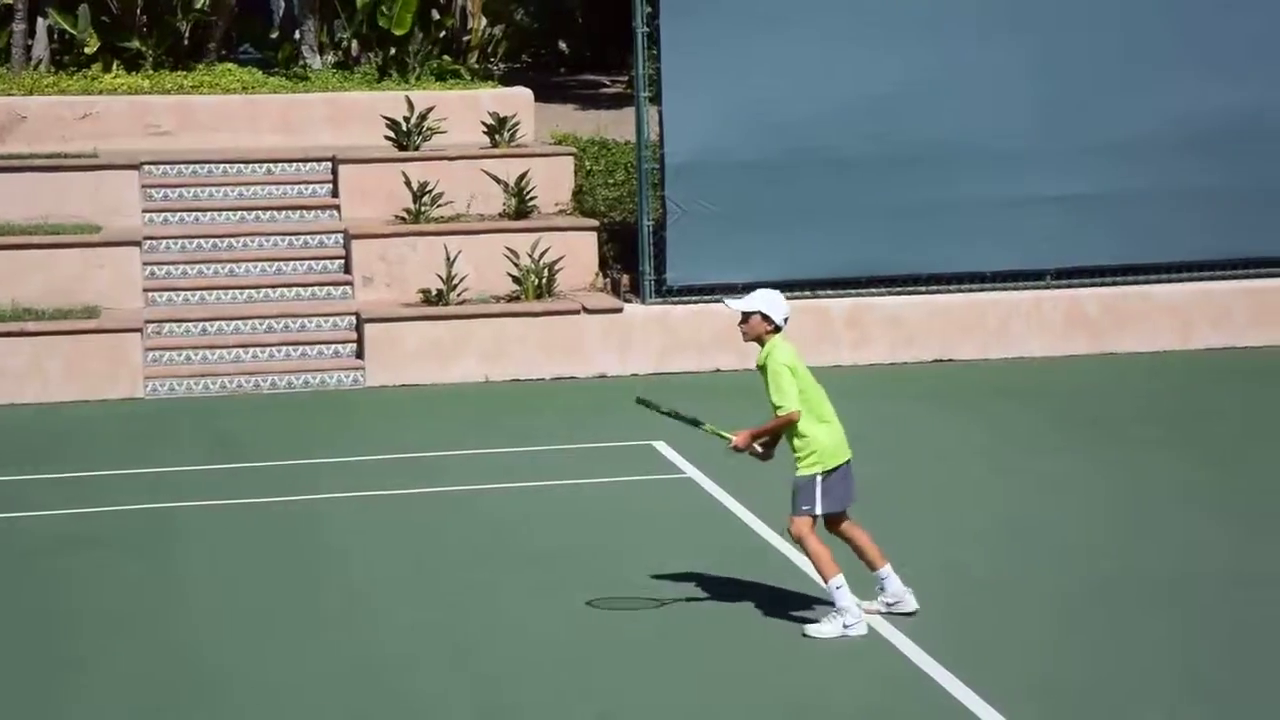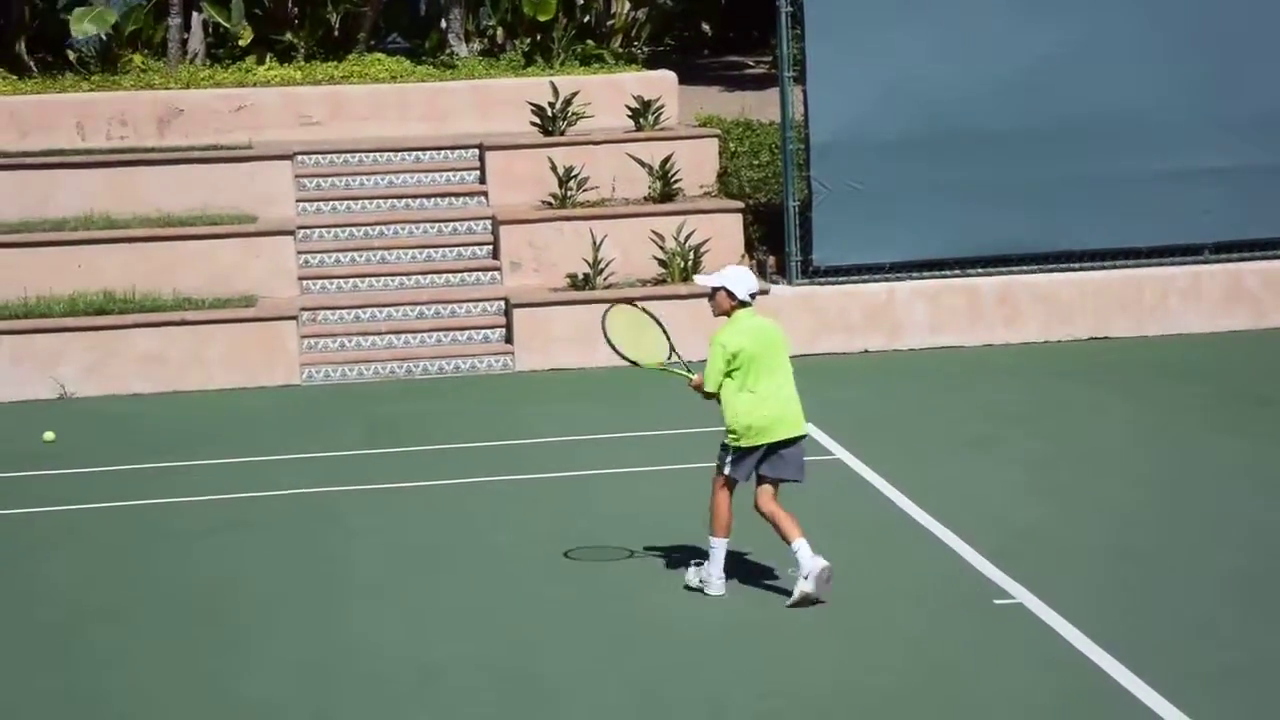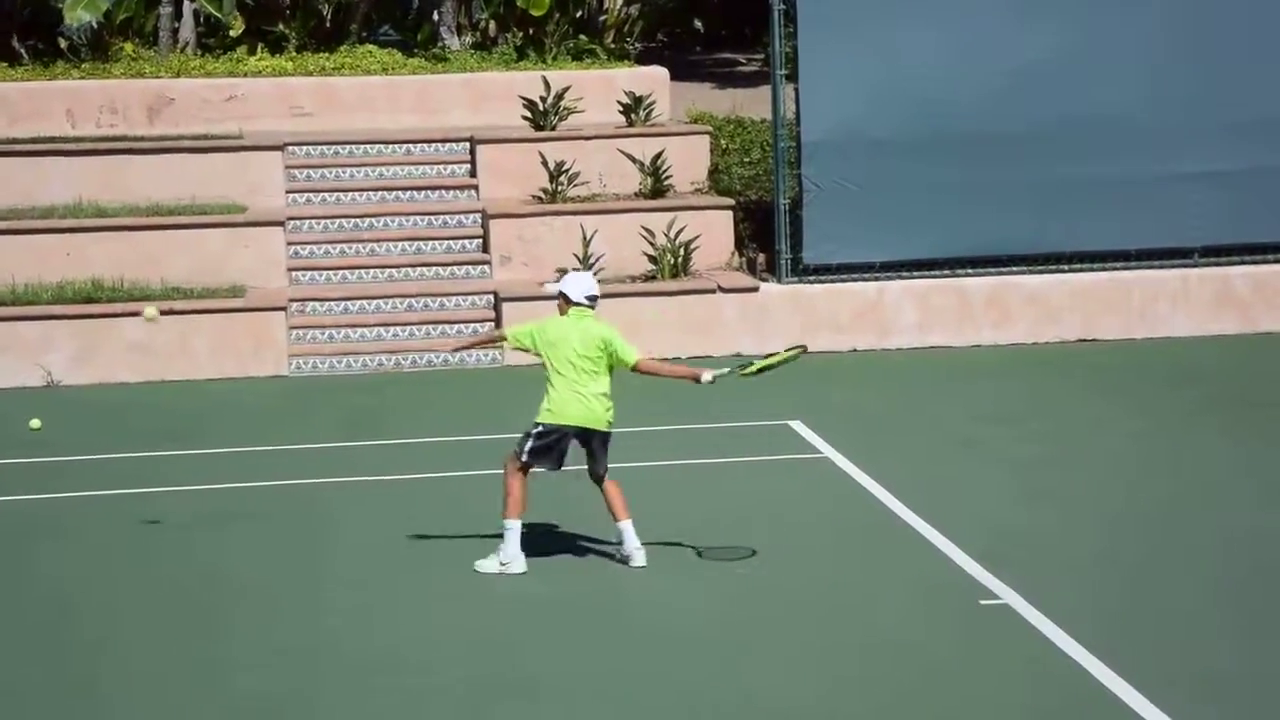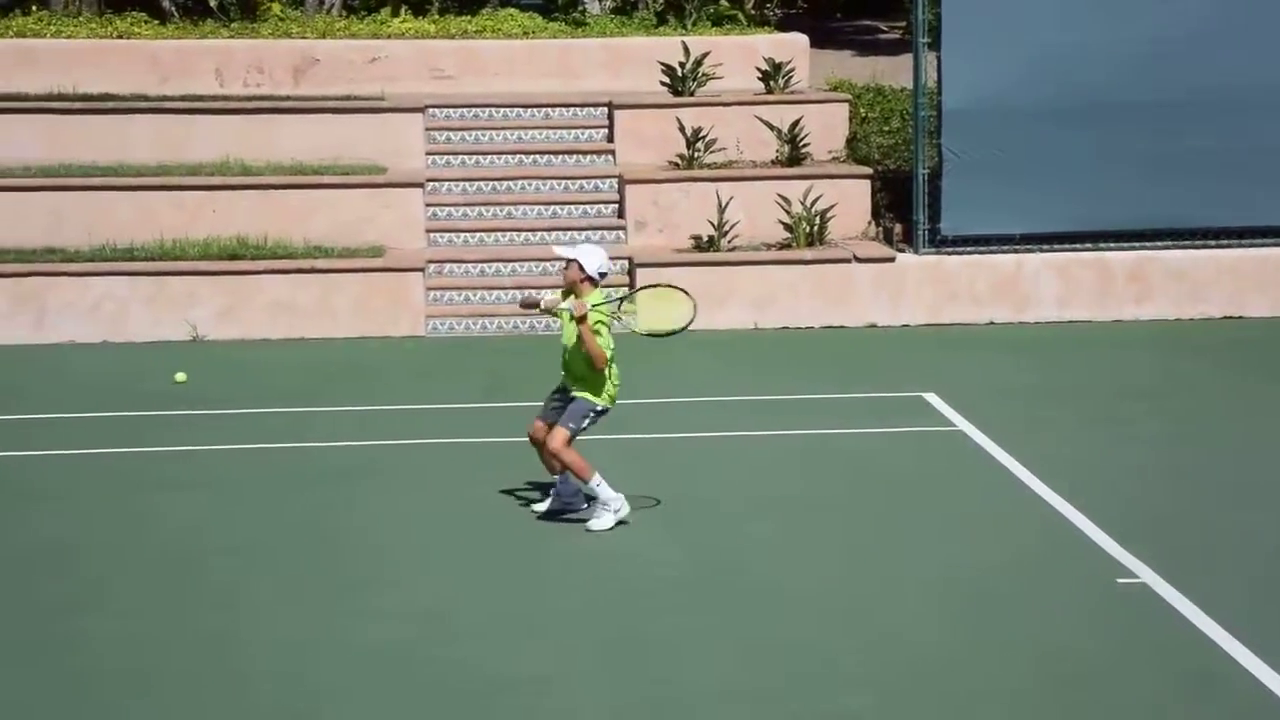
dt=0.7s
person 1, frame 1
left shoulder: (777, 360)
right shoulder: (777, 354)
left elbow: (790, 414)
left wrist: (751, 436)
right wrist: (768, 443)
left hip: (818, 454)
right hip: (828, 448)
left knee: (801, 529)
right knee: (837, 524)
left ankle: (850, 613)
right ankle: (897, 593)
person 1, frame 2
left shoulder: (724, 337)
right shoulder: (771, 328)
left elbow: (710, 390)
left wrist: (698, 382)
left hip: (752, 428)
right hip: (790, 424)
left knee: (722, 487)
right knee: (765, 501)
left ankle: (714, 574)
right ankle: (809, 564)
person 1, frame 3
left shoulder: (549, 327)
right shoulder: (606, 333)
left elbow: (501, 337)
right elbow: (640, 364)
left wrist: (464, 344)
right wrist: (694, 373)
left hip: (561, 415)
right hip: (598, 419)
left knee: (514, 468)
right knee: (602, 476)
left ankle: (511, 553)
right ankle: (633, 547)
person 1, frame 4
left shoulder: (597, 312)
right shoulder: (569, 297)
left elbow: (600, 362)
right elbow: (524, 303)
left wrist: (582, 324)
right wrist: (541, 301)
left hip: (594, 390)
right hip: (572, 384)
left knee: (556, 444)
right knee: (537, 433)
left ankle: (610, 501)
right ankle: (566, 495)
